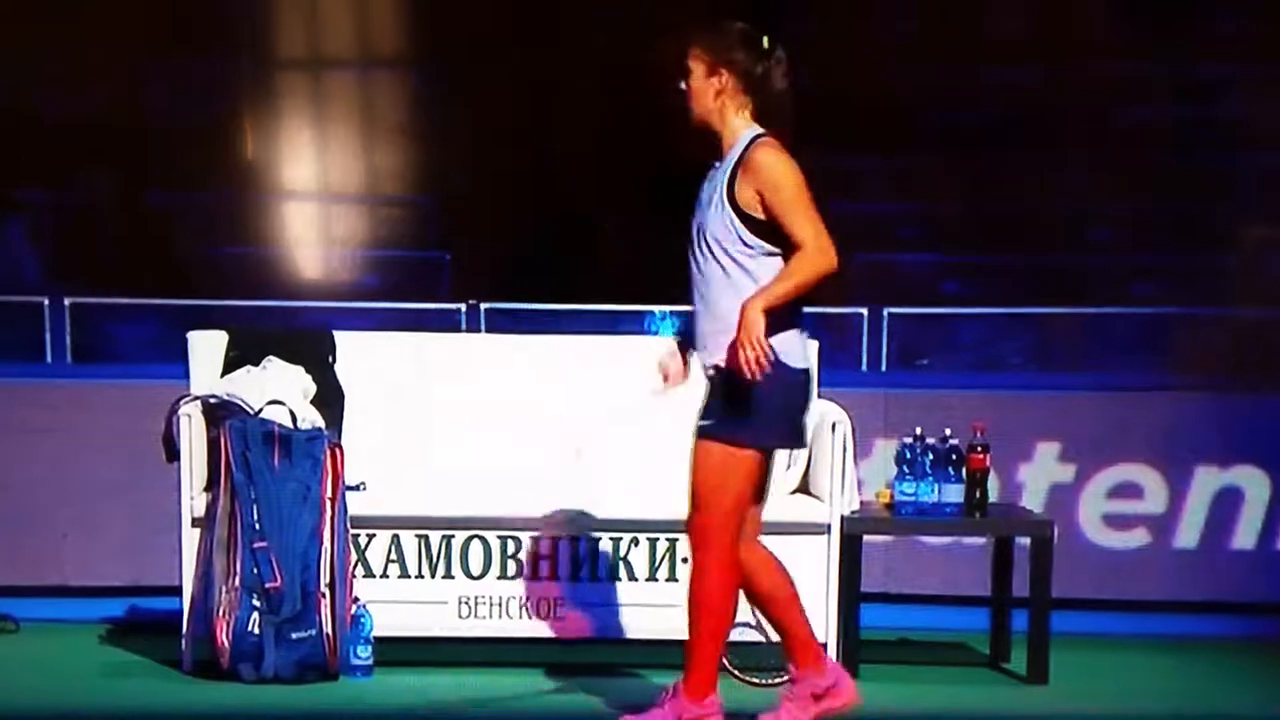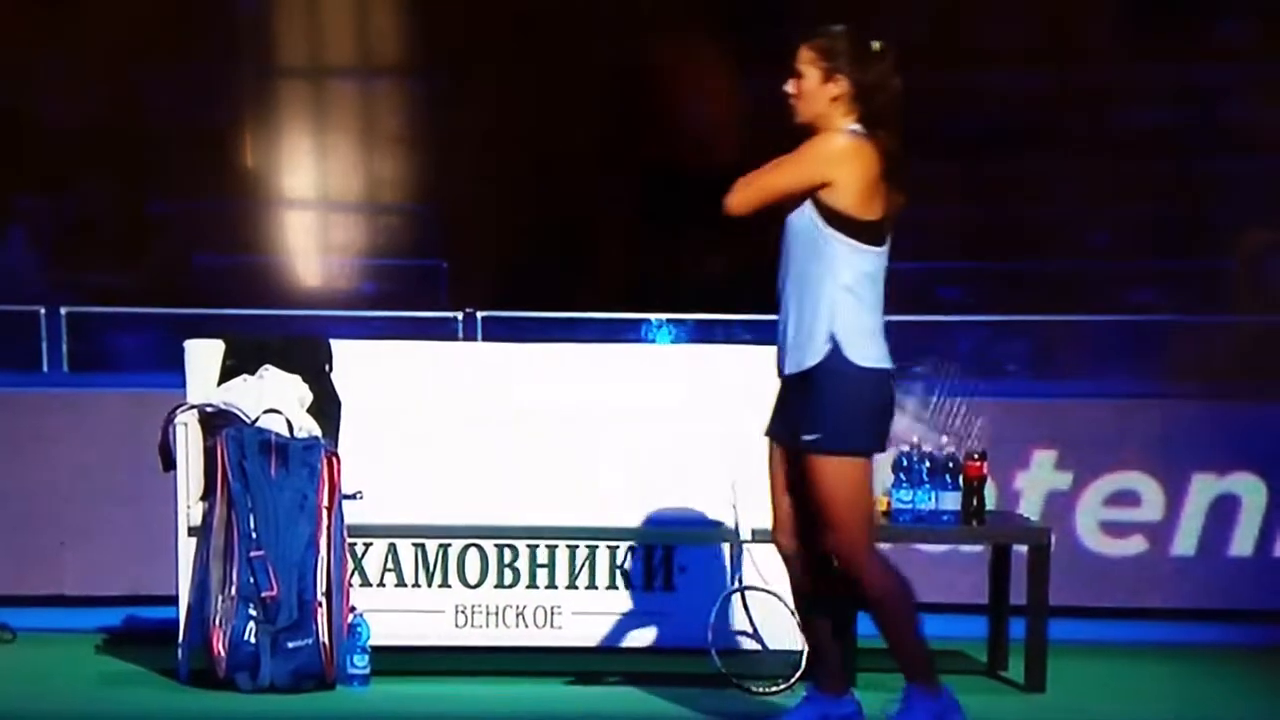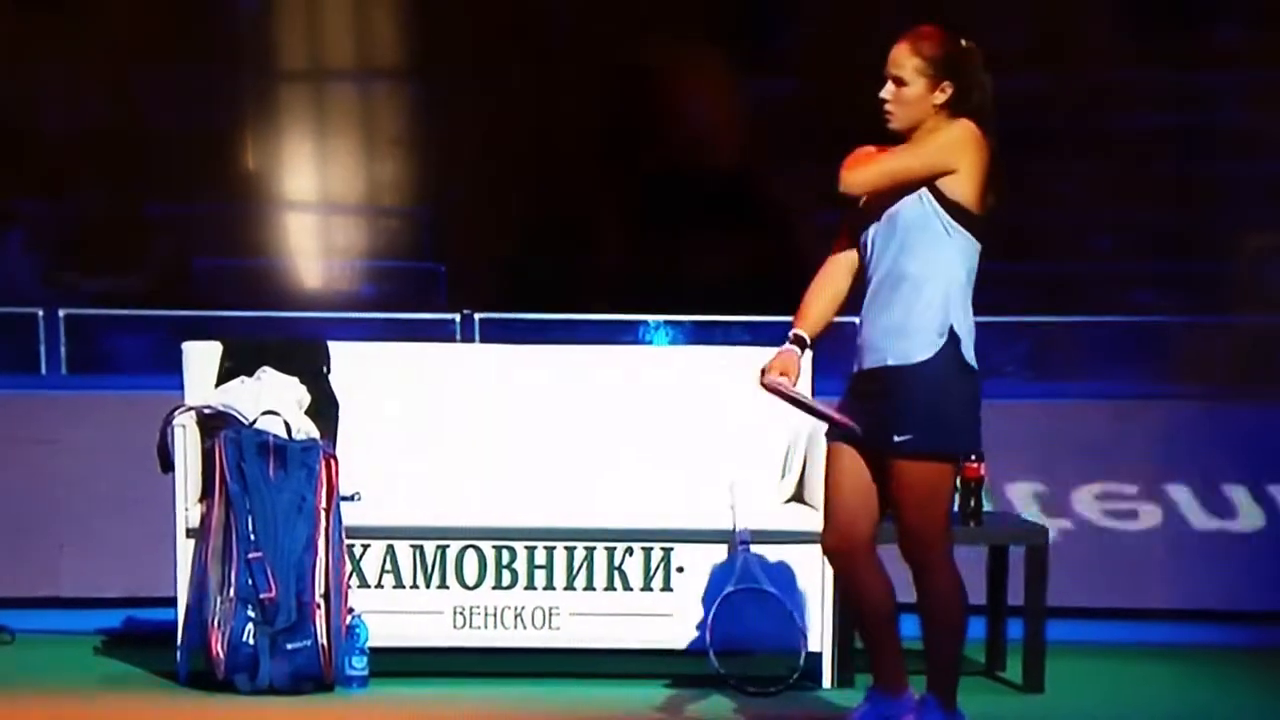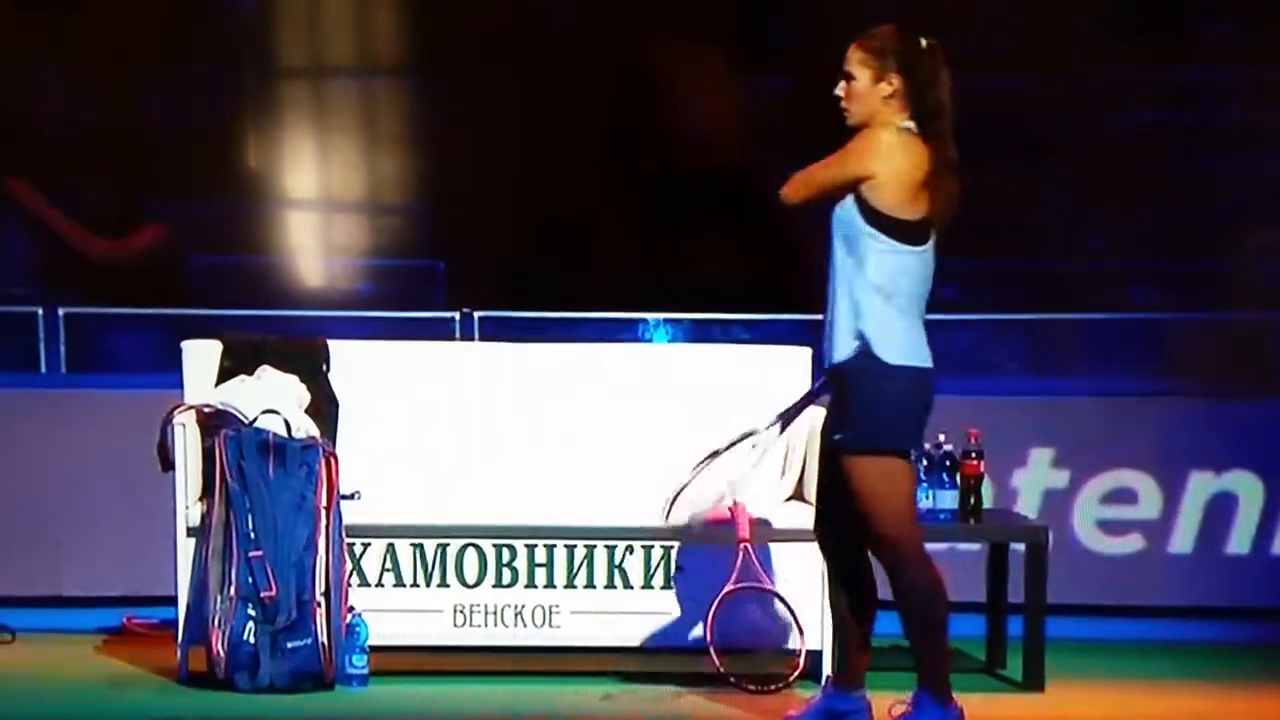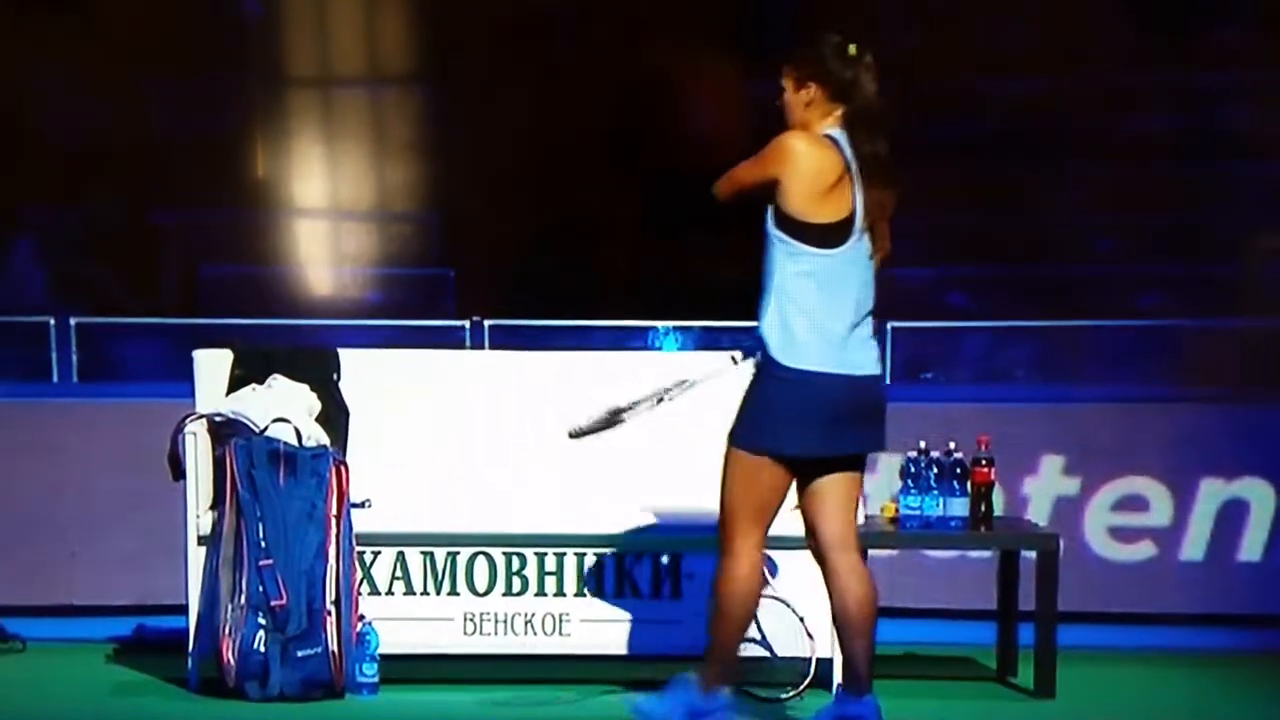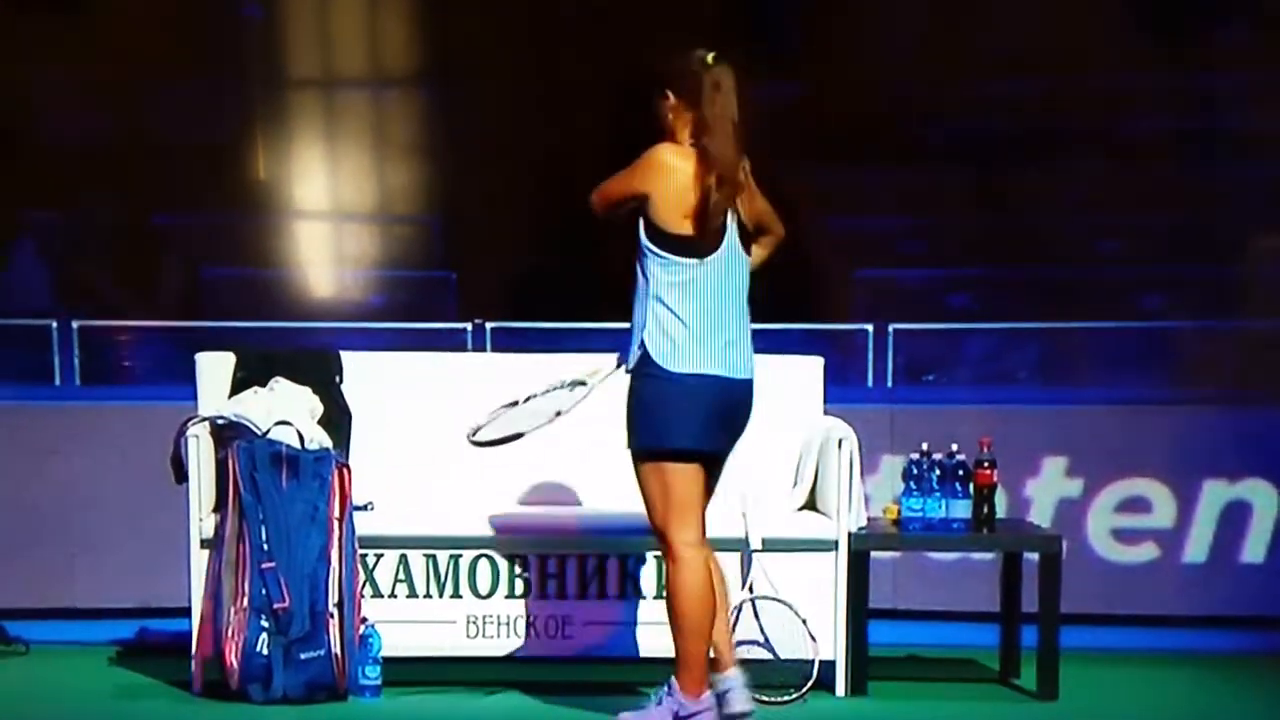
dt=0.7s
person 1, frame 1
left shoulder: (764, 158)
right shoulder: (725, 167)
left elbow: (819, 253)
left wrist: (757, 309)
right wrist: (686, 345)
left hip: (761, 374)
right hip: (735, 374)
left knee: (712, 537)
right knee: (735, 539)
person 1, frame 2
left shoulder: (840, 151)
right shoulder: (843, 159)
left elbow: (737, 201)
left wrist: (772, 169)
left hip: (841, 375)
right hip: (808, 375)
left knee: (848, 548)
right knee: (794, 543)
person 1, frame 3
left shoulder: (962, 140)
right shoulder: (887, 171)
left elbow: (852, 181)
right elbow: (841, 264)
left wrist: (861, 158)
right wrist: (795, 342)
left hip: (931, 376)
right hip: (874, 377)
left knee: (926, 552)
right knee: (843, 540)
person 1, frame 4
left shoulder: (887, 147)
right shoulder: (895, 156)
left elbow: (792, 192)
left wrist: (828, 168)
left hip: (880, 373)
right hip: (867, 371)
left knee: (896, 545)
right knee: (838, 536)
person 1, frame 5
left shoulder: (797, 150)
right shoulder: (863, 164)
left elbow: (724, 189)
left hip: (795, 378)
right hip: (854, 380)
left knee: (741, 539)
right knee: (838, 546)
person 1, frame 6
left shoulder: (665, 163)
right shoulder: (735, 175)
left elbow: (601, 201)
right elbow: (771, 234)
left hip: (673, 380)
right hip: (730, 382)
left knee: (680, 542)
right knee: (691, 536)
